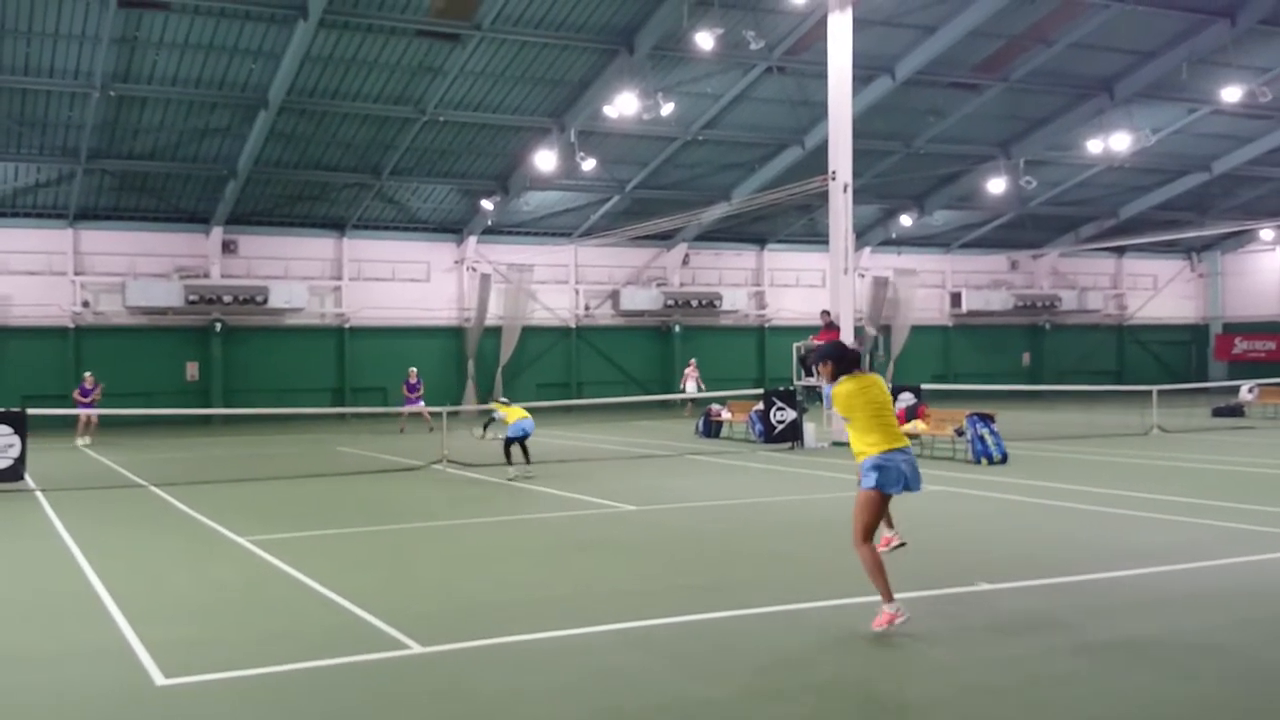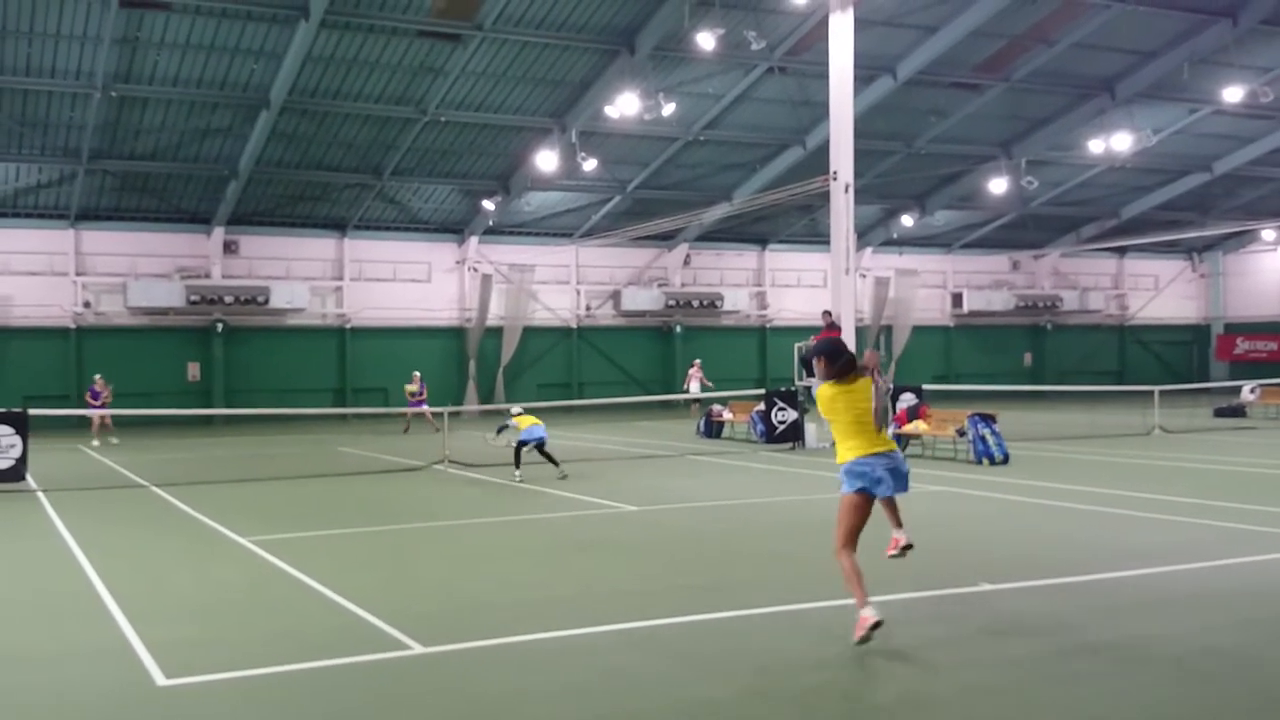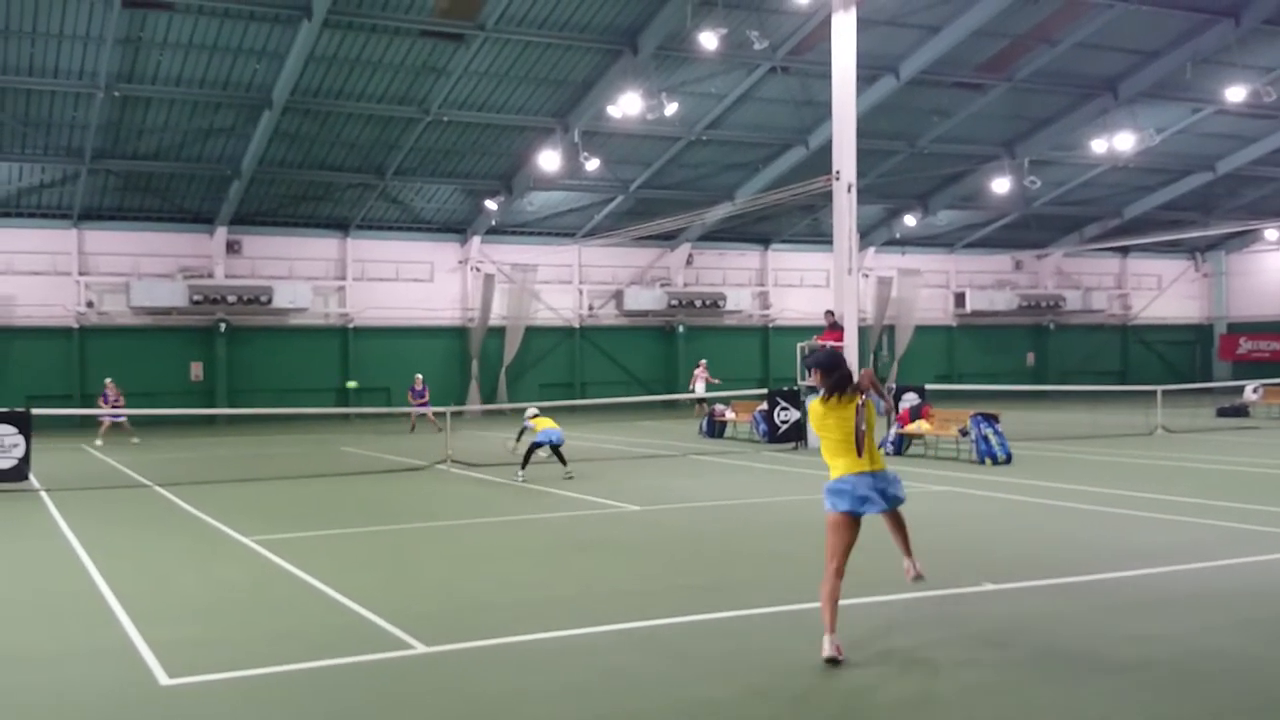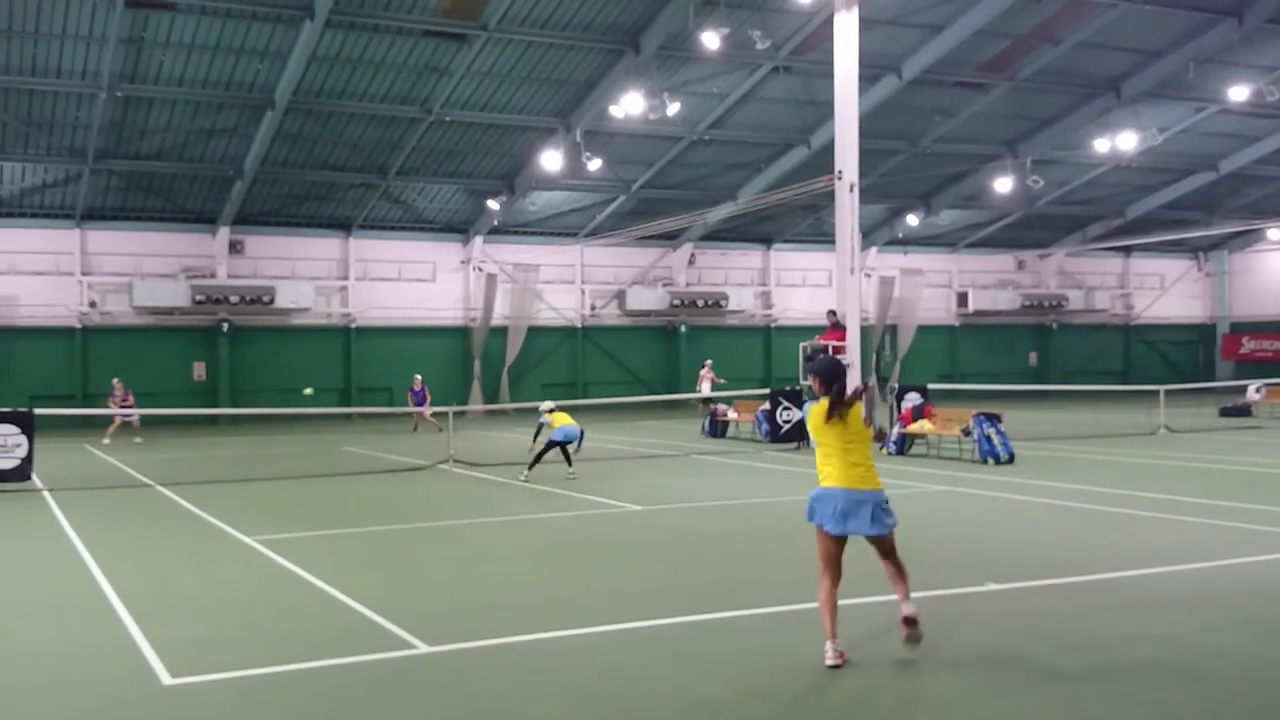
dt=0.1s
person 1, frame 1
left shoulder: (835, 391)
right shoulder: (875, 380)
left hip: (880, 462)
right hip: (901, 455)
left knee: (862, 541)
left ankle: (891, 607)
right ankle: (891, 532)
person 1, frame 2
left shoulder: (821, 392)
right shoulder: (868, 383)
left wrist: (864, 367)
right wrist: (871, 368)
left hip: (857, 467)
right hip: (887, 459)
left knee: (844, 549)
left ankle: (867, 611)
right ankle: (900, 534)
person 1, frame 3
left shoulder: (814, 408)
right shoulder: (862, 399)
right elbow: (888, 407)
left wrist: (862, 384)
right wrist: (870, 385)
left hip: (845, 487)
right hip: (876, 479)
left knee: (834, 569)
right knee: (889, 508)
left ankle: (830, 639)
right ankle: (910, 563)
person 1, frame 4
left shoulder: (814, 411)
right shoulder: (862, 411)
left wrist: (850, 399)
left hip: (832, 499)
right hip: (870, 498)
left knee: (829, 578)
right knee: (890, 560)
left ankle: (832, 646)
right ankle: (907, 609)
